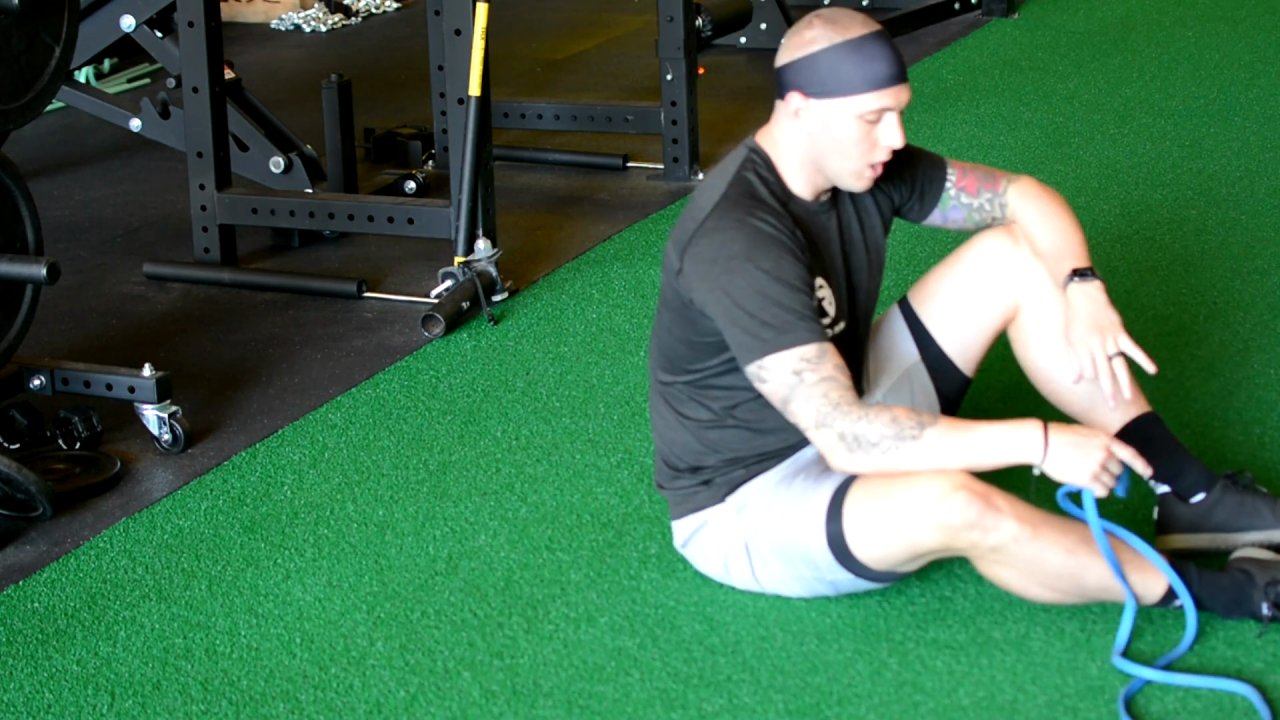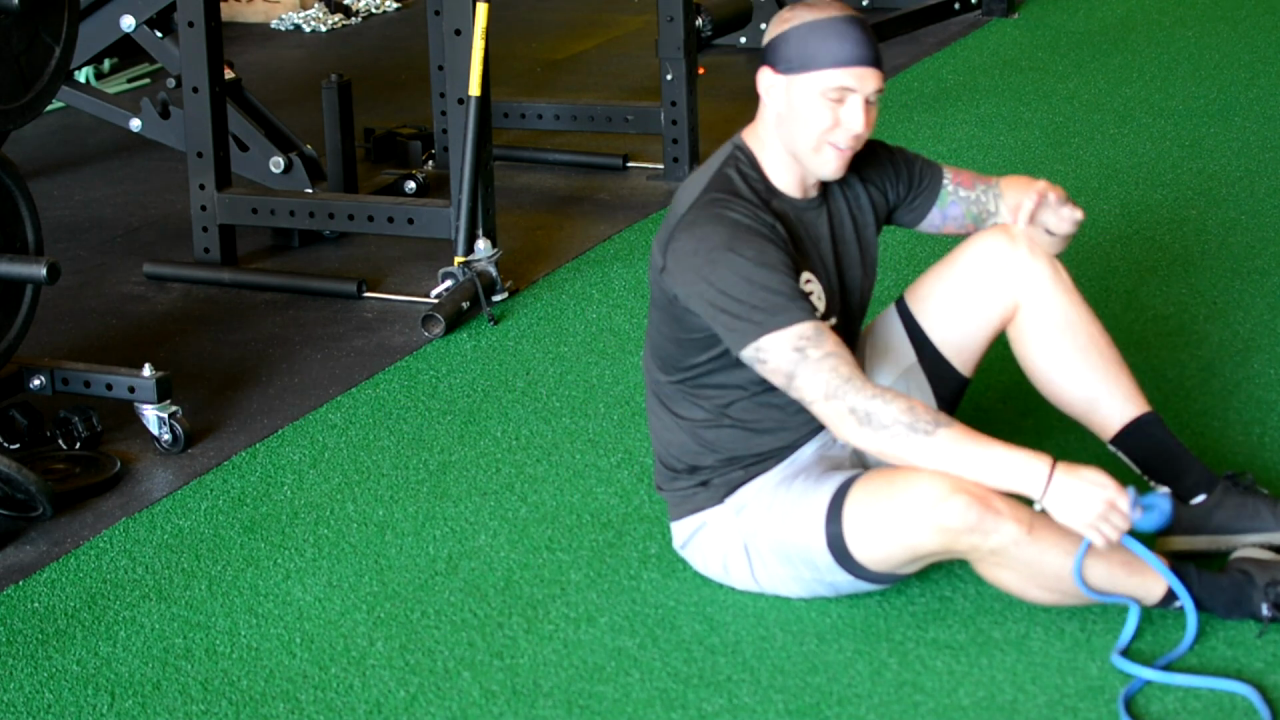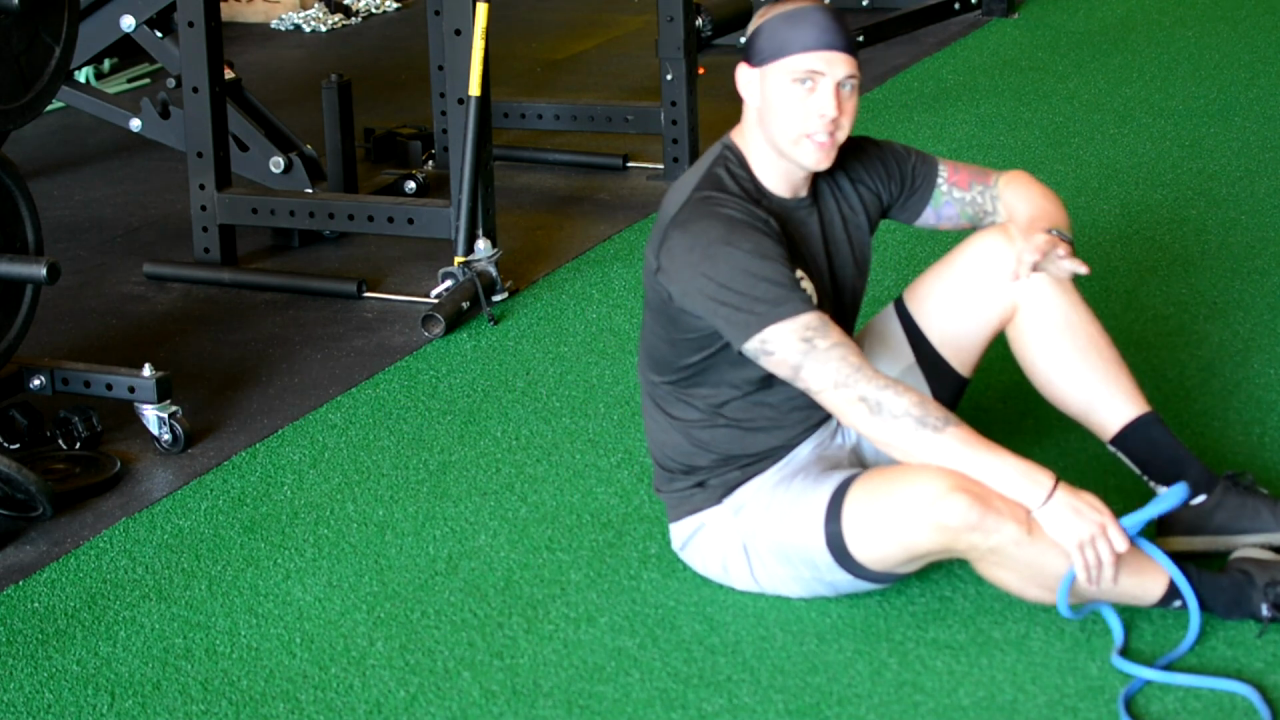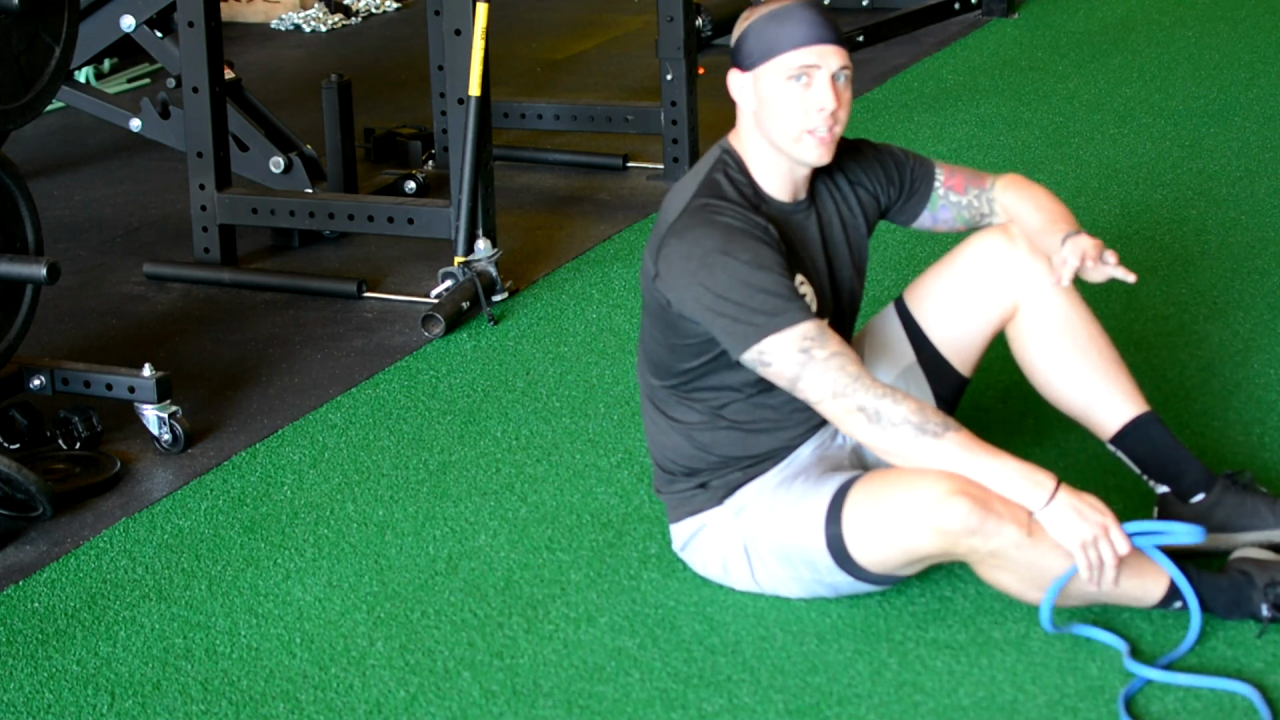
dt=0.3s
person 1, frame 1
left shoulder: (861, 162)
right shoulder: (737, 241)
left elbow: (1023, 196)
right elbow: (846, 439)
left wrist: (1084, 291)
right wrist: (1042, 444)
left hip: (836, 416)
right hip: (745, 508)
left knee: (1014, 253)
right knee: (955, 503)
left ankle: (1189, 496)
right ankle: (1203, 590)
person 1, frame 2
left shoulder: (853, 163)
right shoulder: (717, 235)
left elbow: (1007, 195)
right elbow: (852, 412)
left wrist: (1043, 217)
right wrist: (1047, 479)
left hip: (834, 418)
right hip: (746, 509)
left knee: (1010, 253)
right knee: (955, 506)
left ankle: (1191, 496)
right ankle: (1200, 590)
person 1, frame 3
left shoulder: (851, 166)
right shoulder: (710, 232)
left elbow: (1013, 190)
right elbow: (857, 397)
left wrist: (1045, 240)
right wrist: (1045, 494)
left hip: (838, 422)
right hip: (742, 507)
left knee: (1008, 255)
right knee: (954, 502)
left ankle: (1192, 495)
right ankle: (1203, 591)
person 1, frame 4
left shoulder: (846, 168)
right shoulder: (709, 239)
left elbow: (1010, 194)
right elbow: (858, 407)
left wrist: (1070, 241)
right wrist: (1047, 496)
left hip: (835, 418)
right hip: (745, 509)
left knee: (1013, 251)
right knee: (954, 508)
left ankle: (1192, 495)
right ankle: (1202, 591)
